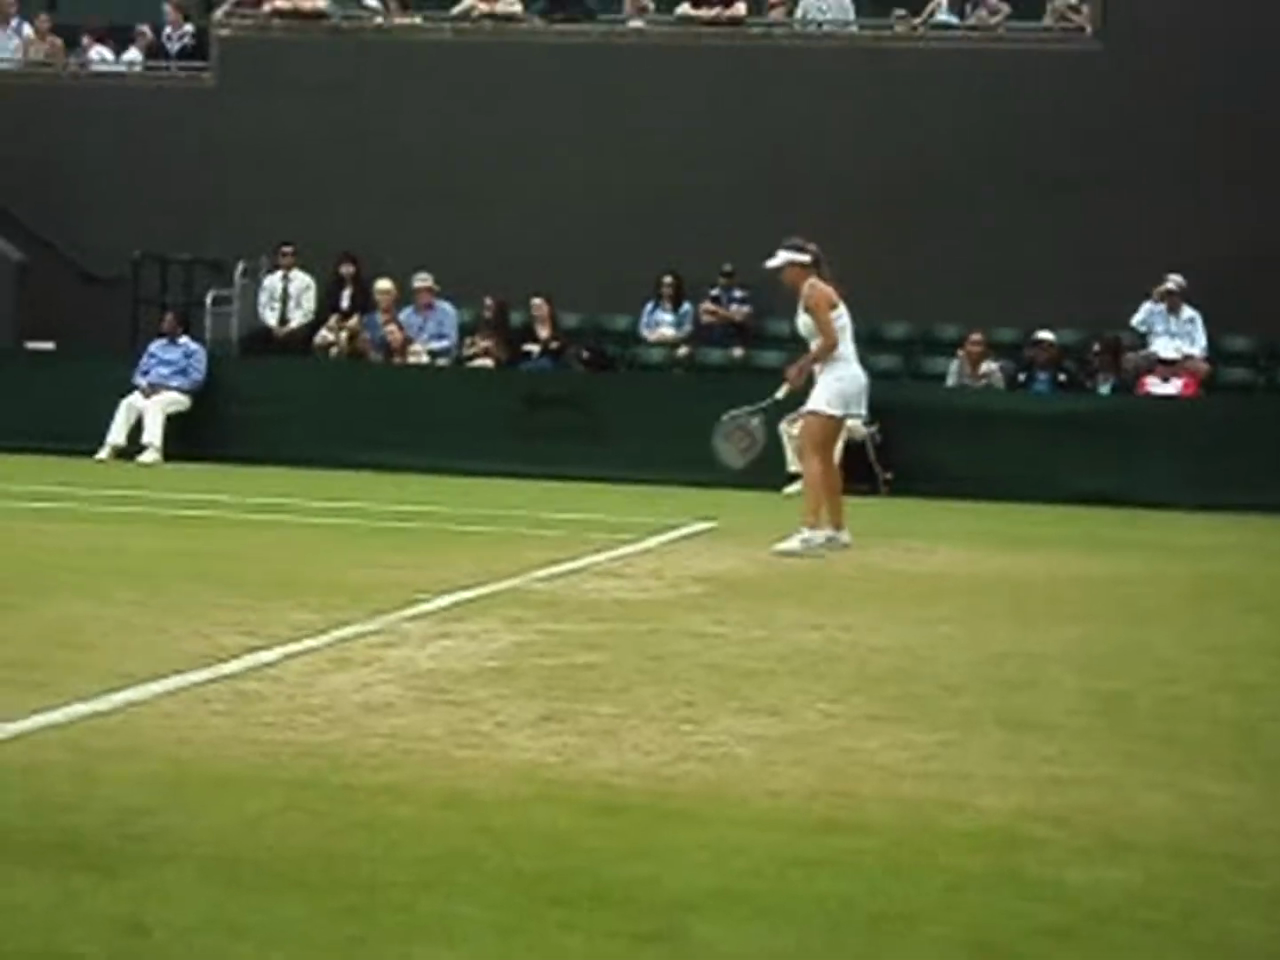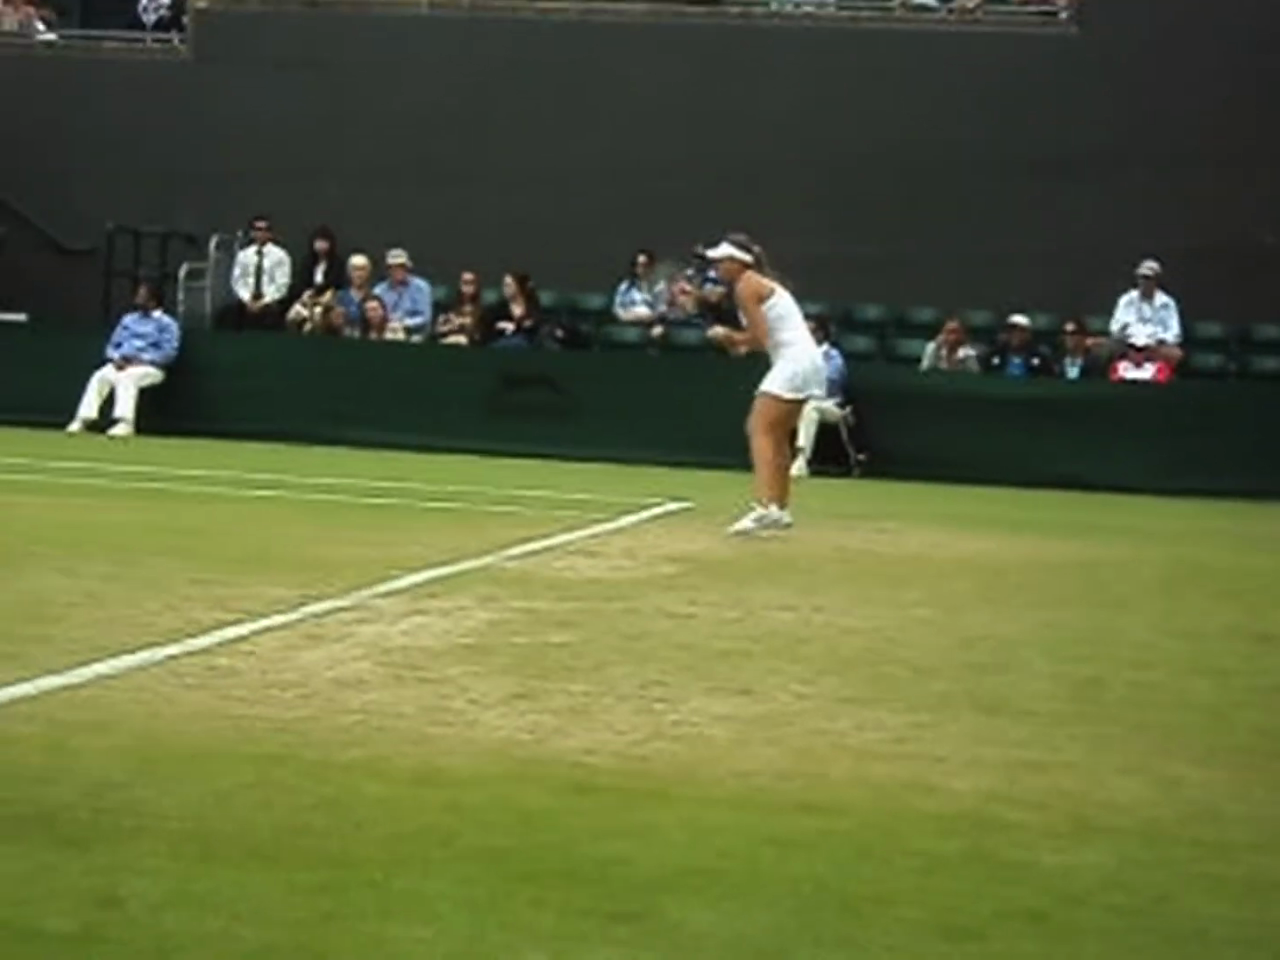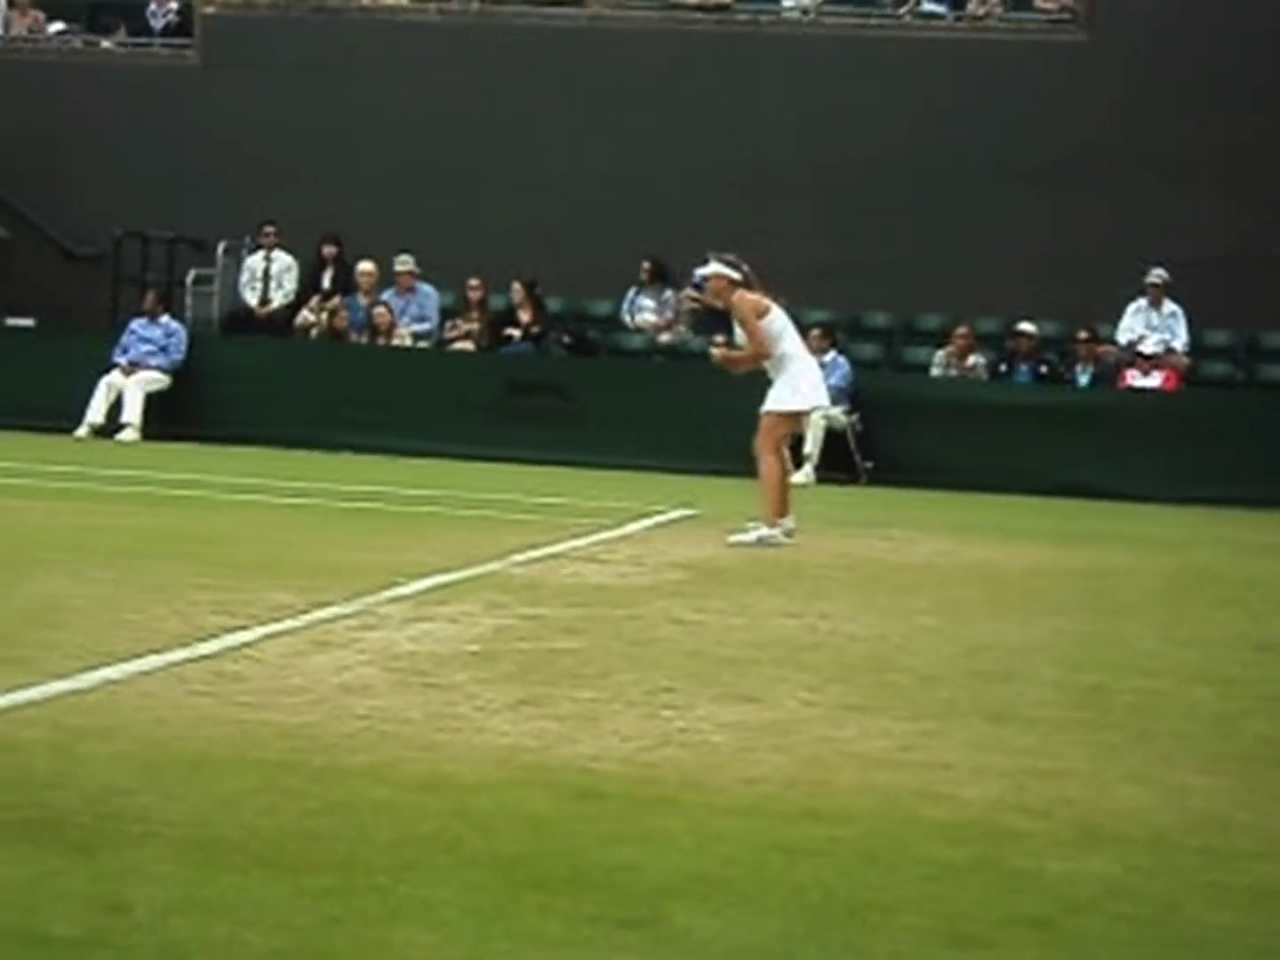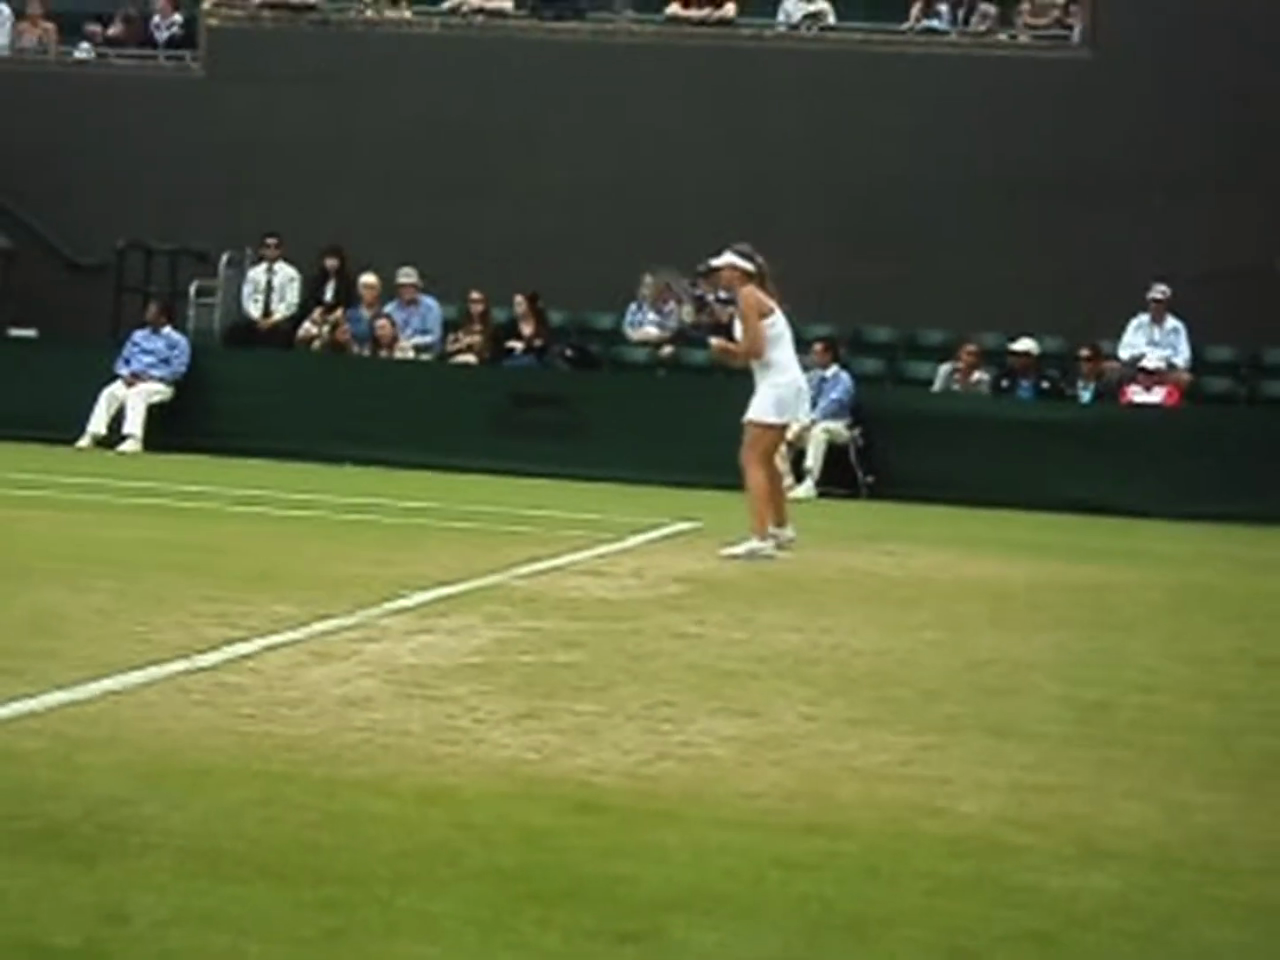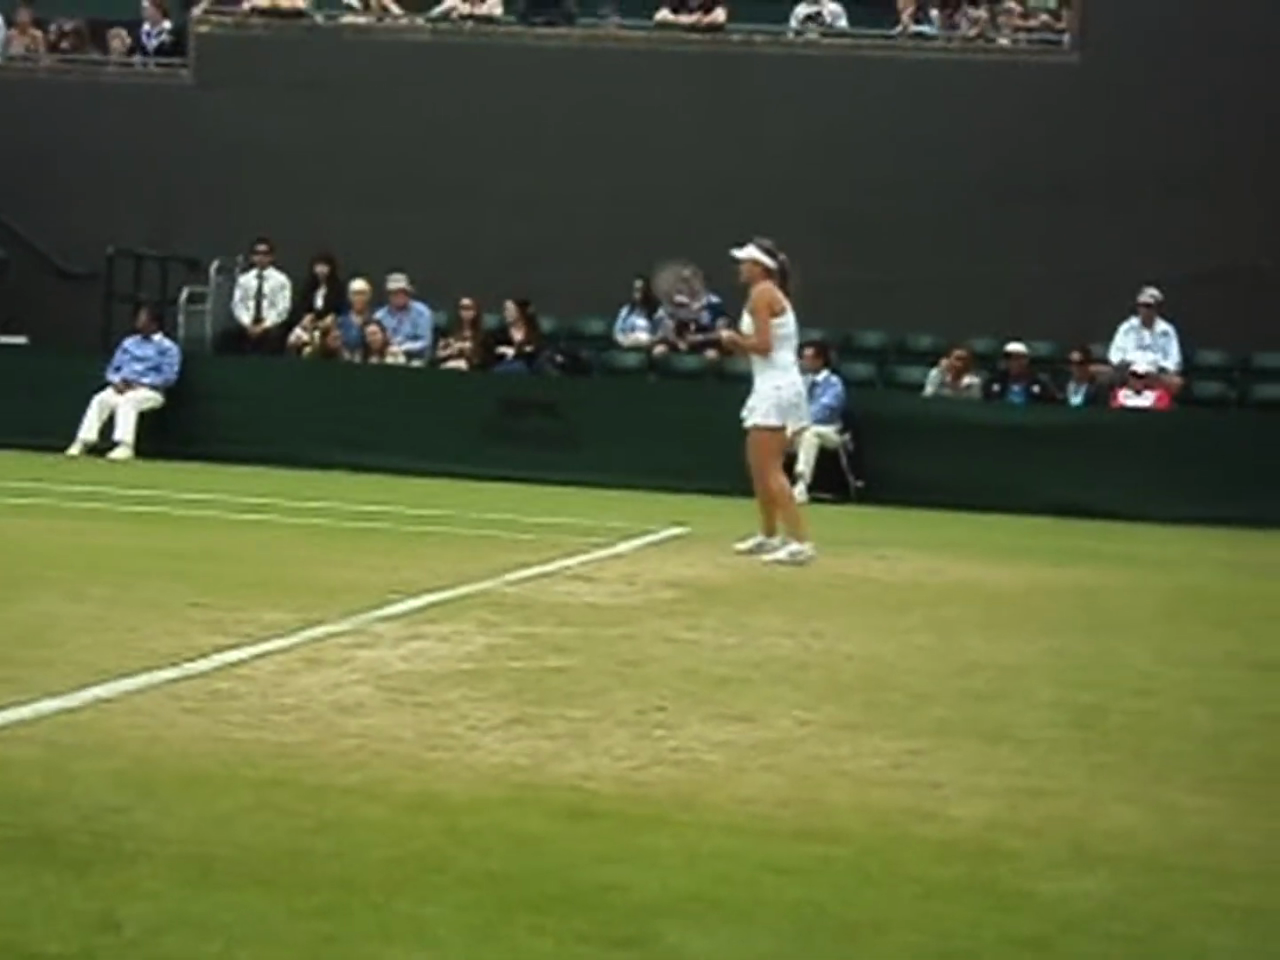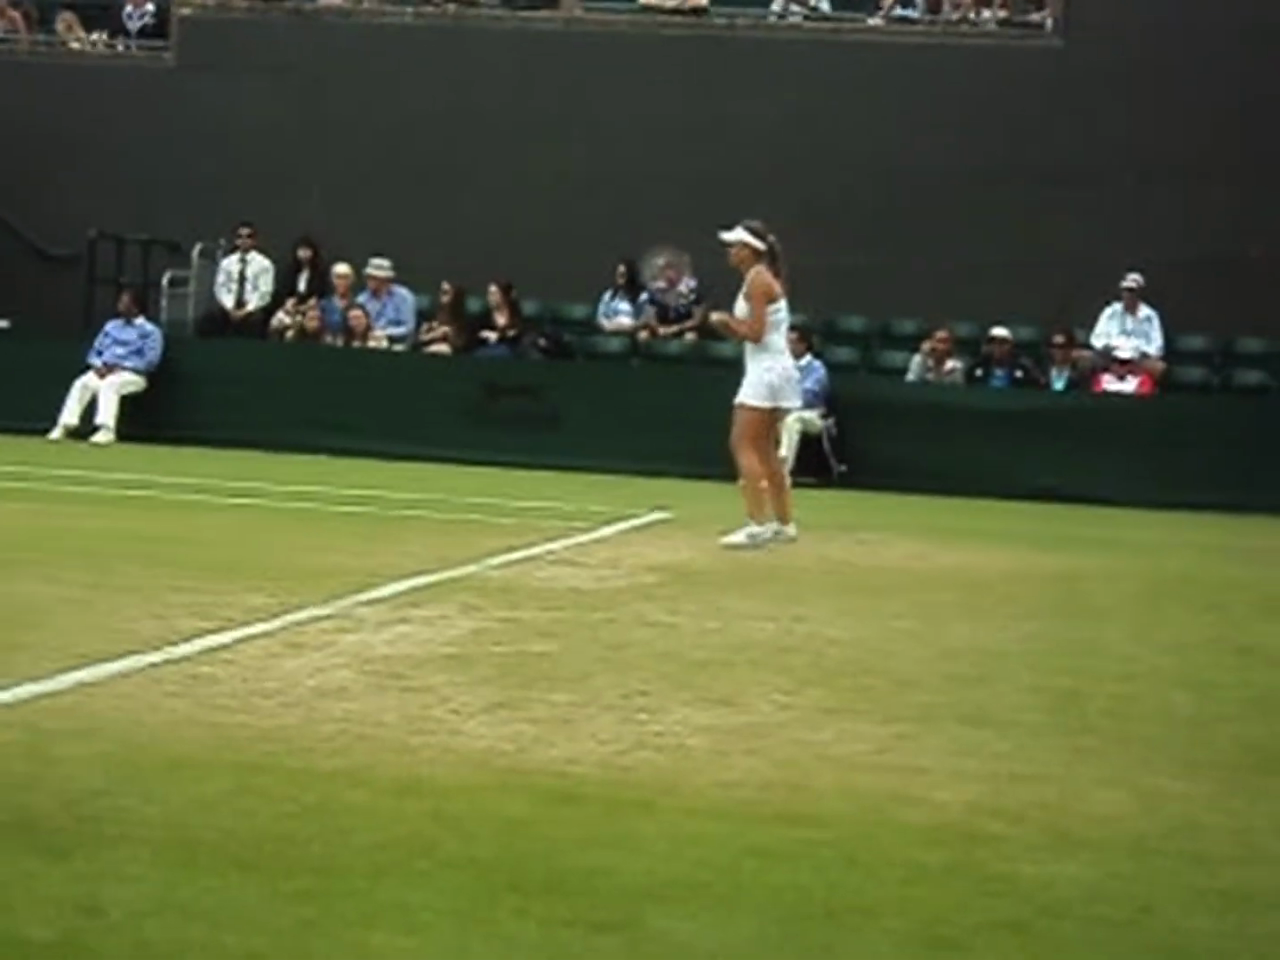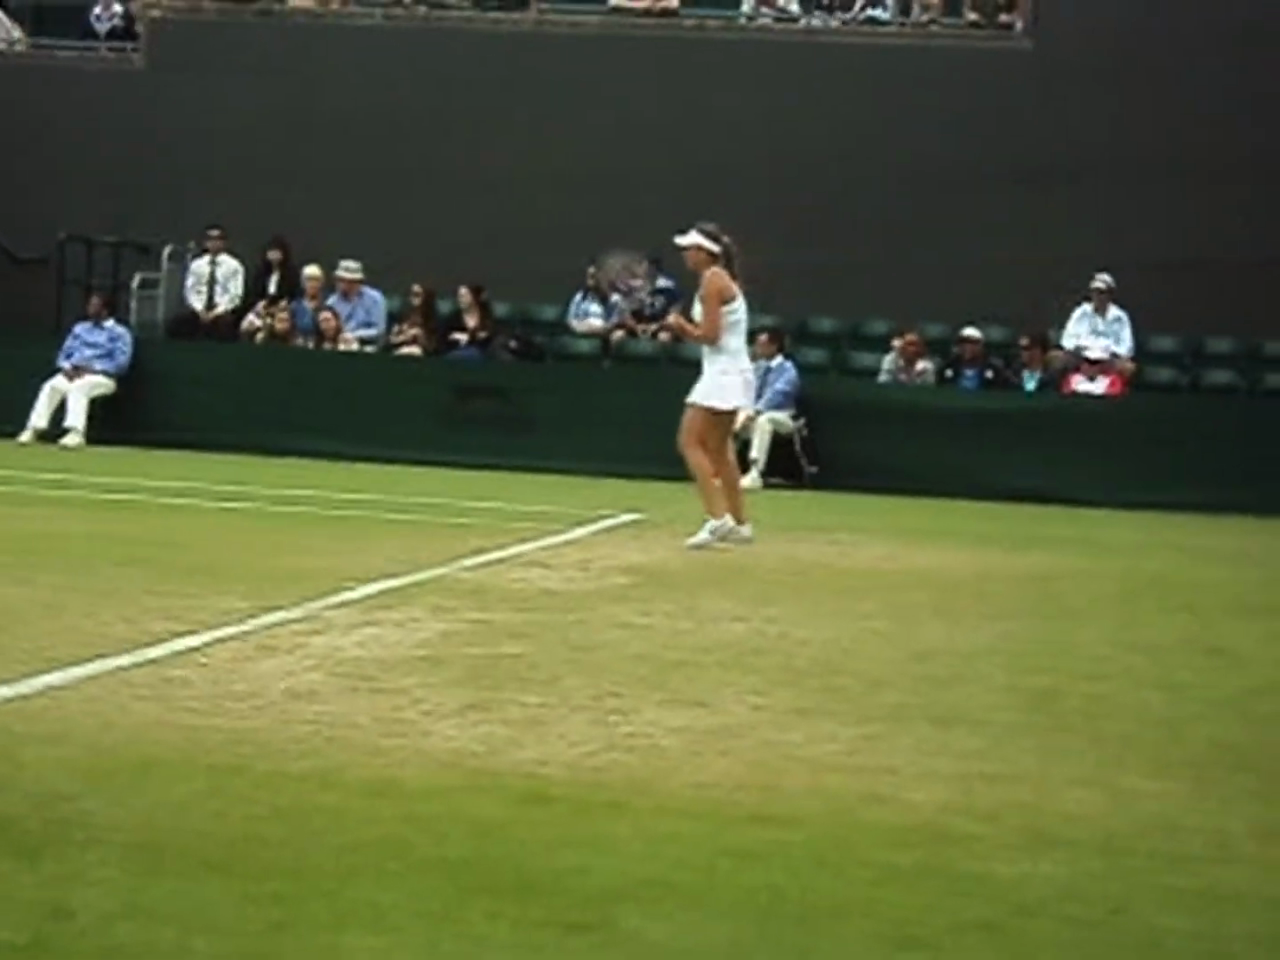
dt=0.7s
person 1, frame 1
left shoulder: (812, 291)
right shoulder: (814, 291)
left elbow: (831, 342)
left wrist: (803, 367)
right wrist: (803, 368)
left hip: (838, 380)
right hip: (837, 379)
left knee: (809, 452)
right knee: (823, 456)
left ankle: (810, 532)
right ankle: (837, 530)
person 1, frame 2
left shoulder: (745, 286)
right shoulder: (760, 284)
left elbow: (760, 337)
left wrist: (729, 337)
right wrist: (740, 343)
left hip: (795, 362)
right hip: (803, 362)
left knee: (759, 429)
right knee: (777, 435)
left ankle: (764, 506)
right ankle: (779, 510)
person 1, frame 3
left shoulder: (741, 302)
right shoulder: (745, 302)
left elbow: (763, 350)
left wrist: (731, 356)
right wrist: (735, 360)
left hip: (795, 378)
right hip: (795, 377)
left knee: (765, 447)
right knee: (772, 447)
left ankle: (769, 527)
right ankle: (782, 518)
person 1, frame 4
left shoulder: (747, 296)
right shoulder: (756, 296)
left elbow: (755, 349)
left wrist: (726, 347)
right wrist: (730, 351)
left hip: (777, 386)
right hip: (783, 385)
left knee: (751, 460)
right knee: (763, 459)
left ankle: (759, 540)
right ankle: (781, 528)
person 1, frame 5
left shoulder: (761, 293)
right shoulder: (772, 295)
left elbow: (763, 345)
left wrist: (734, 338)
right wrist: (738, 343)
left hip: (775, 389)
right hip: (776, 388)
left knee: (769, 468)
right knee: (759, 464)
left ankle: (800, 542)
right ankle: (768, 536)
person 1, frame 6
left shoulder: (757, 278)
right shoulder: (760, 278)
left elbow: (755, 333)
left wrist: (725, 321)
right wrist: (728, 325)
left hip: (767, 372)
right hip: (770, 372)
left knee: (742, 444)
right knee: (764, 450)
left ankle: (758, 524)
right ankle: (782, 523)
person 1, frame 7
left shoulder: (712, 280)
right shoulder: (722, 279)
left elbow: (710, 335)
left wrist: (681, 325)
right wrist: (683, 328)
left hip: (724, 373)
right hip: (729, 373)
left knee: (689, 442)
right knee: (717, 449)
left ankle: (717, 519)
right ankle: (739, 524)
